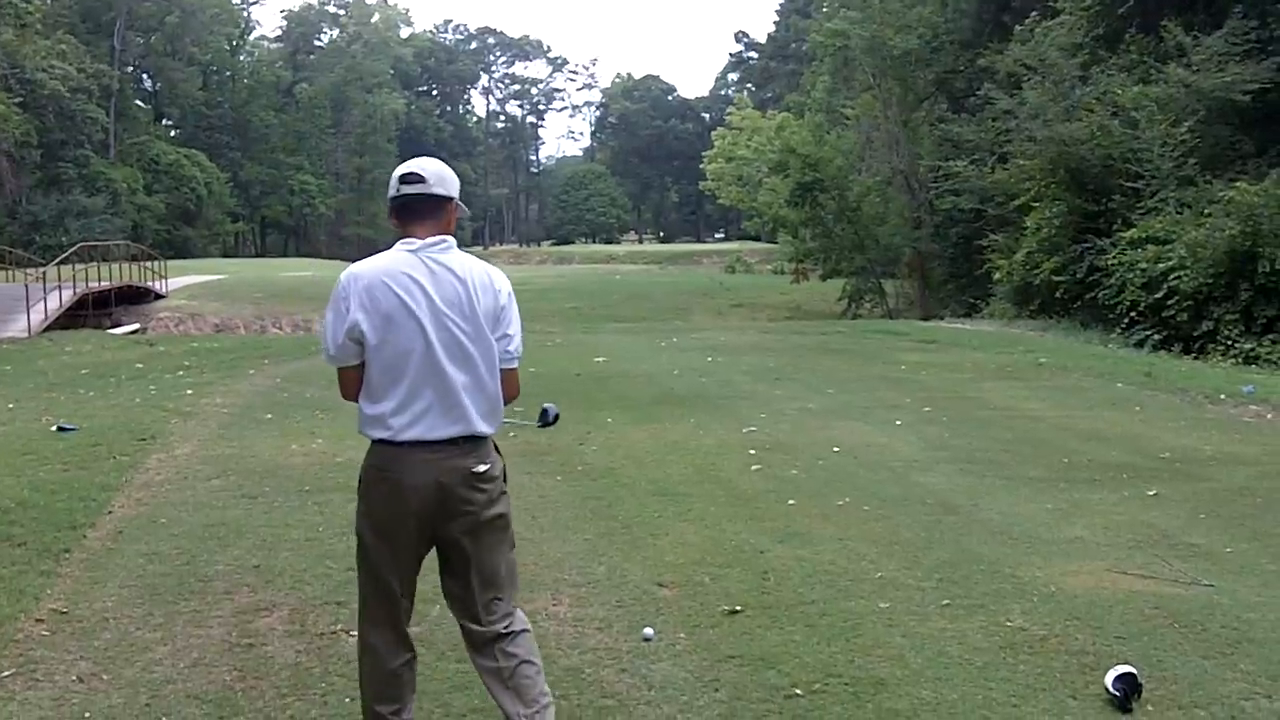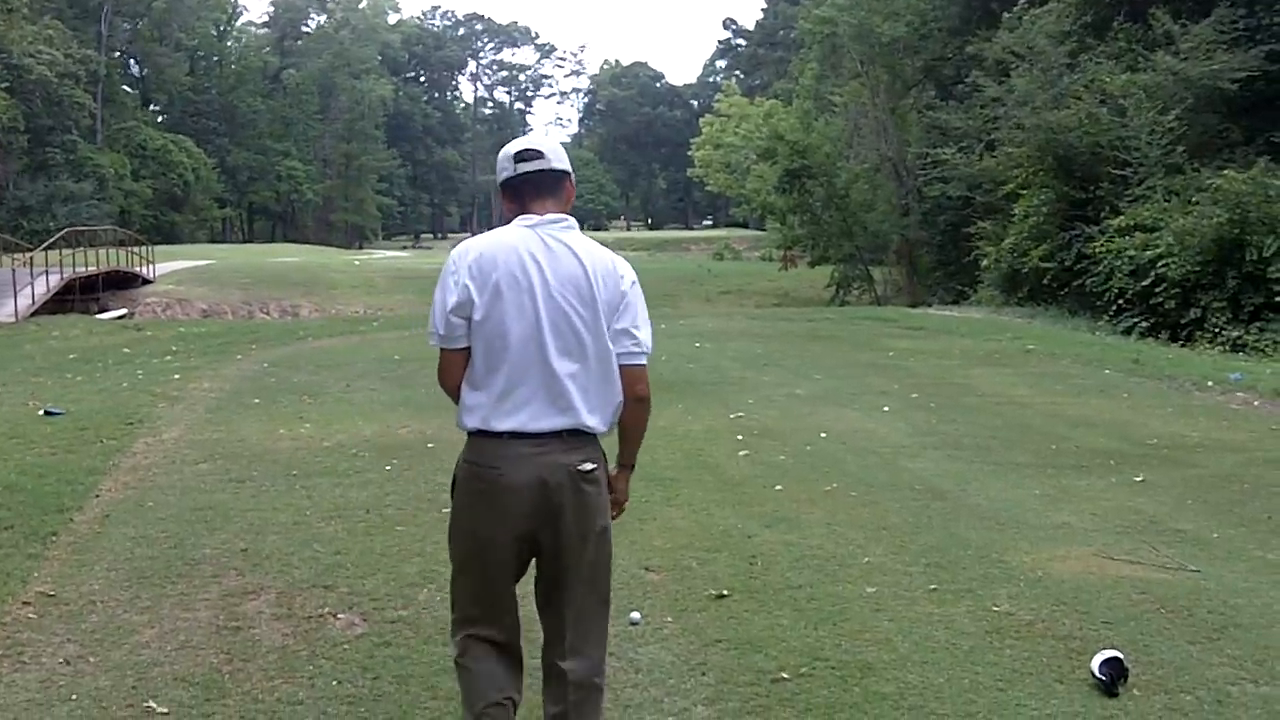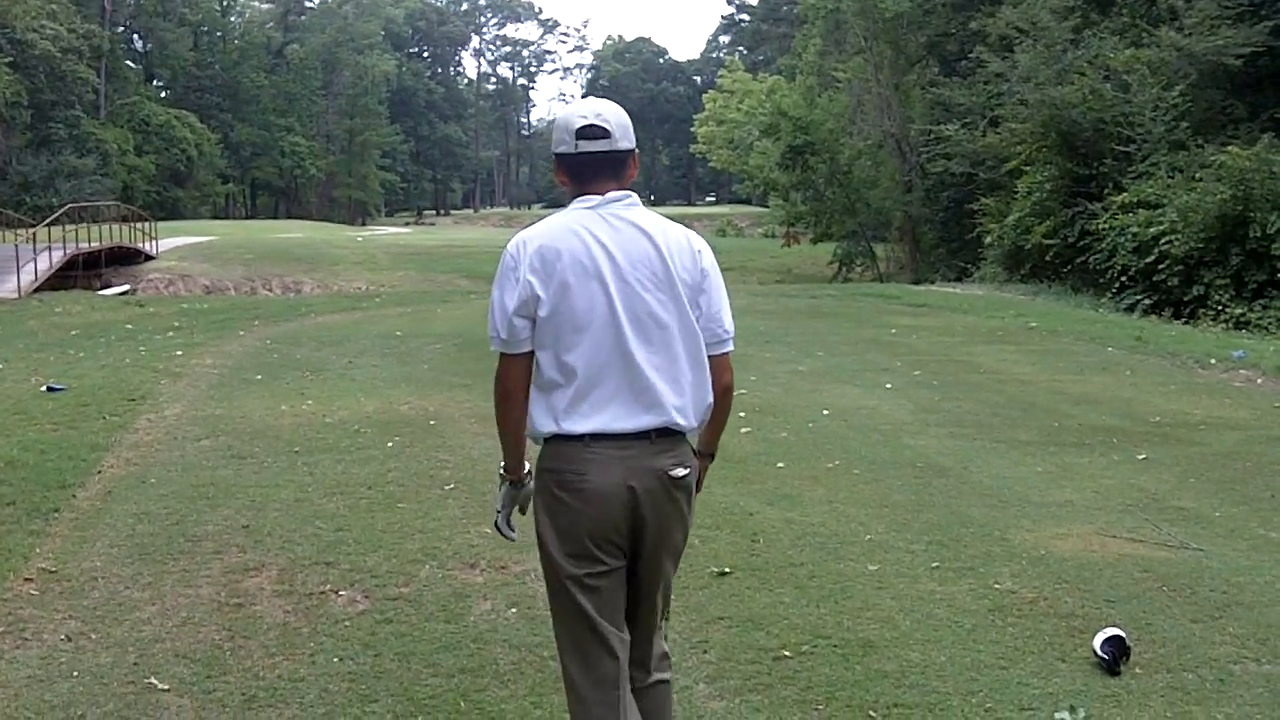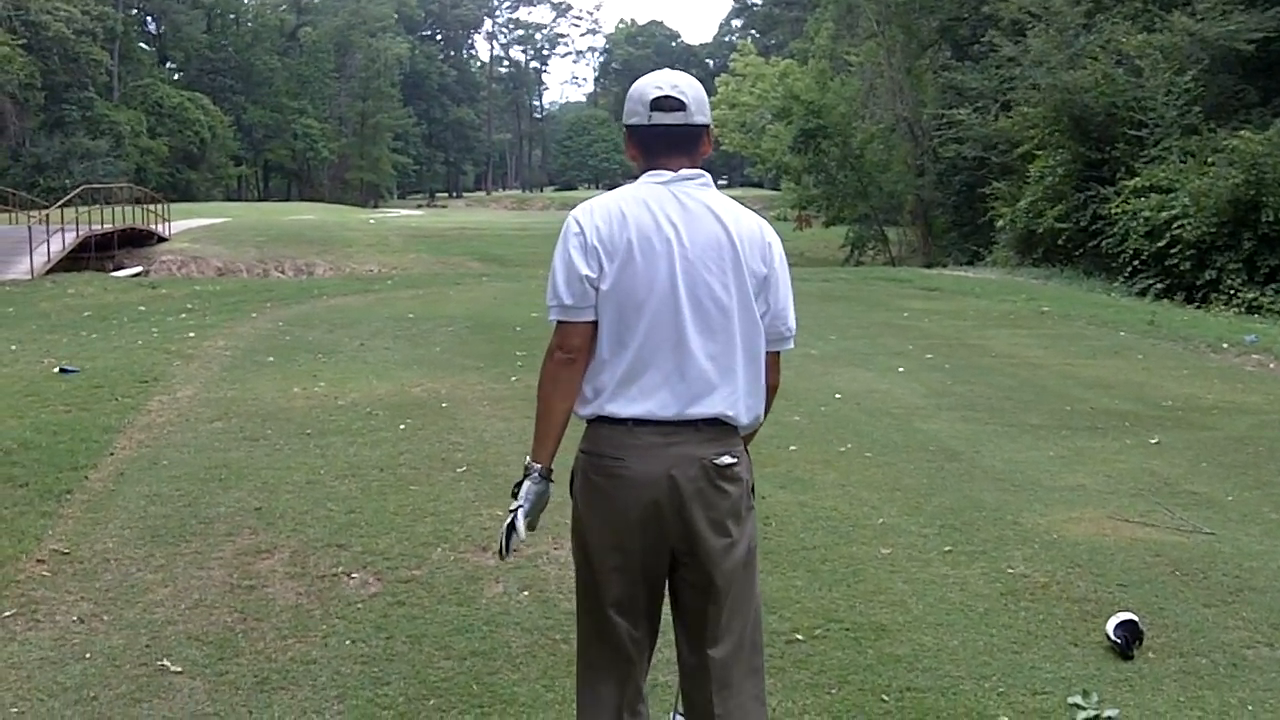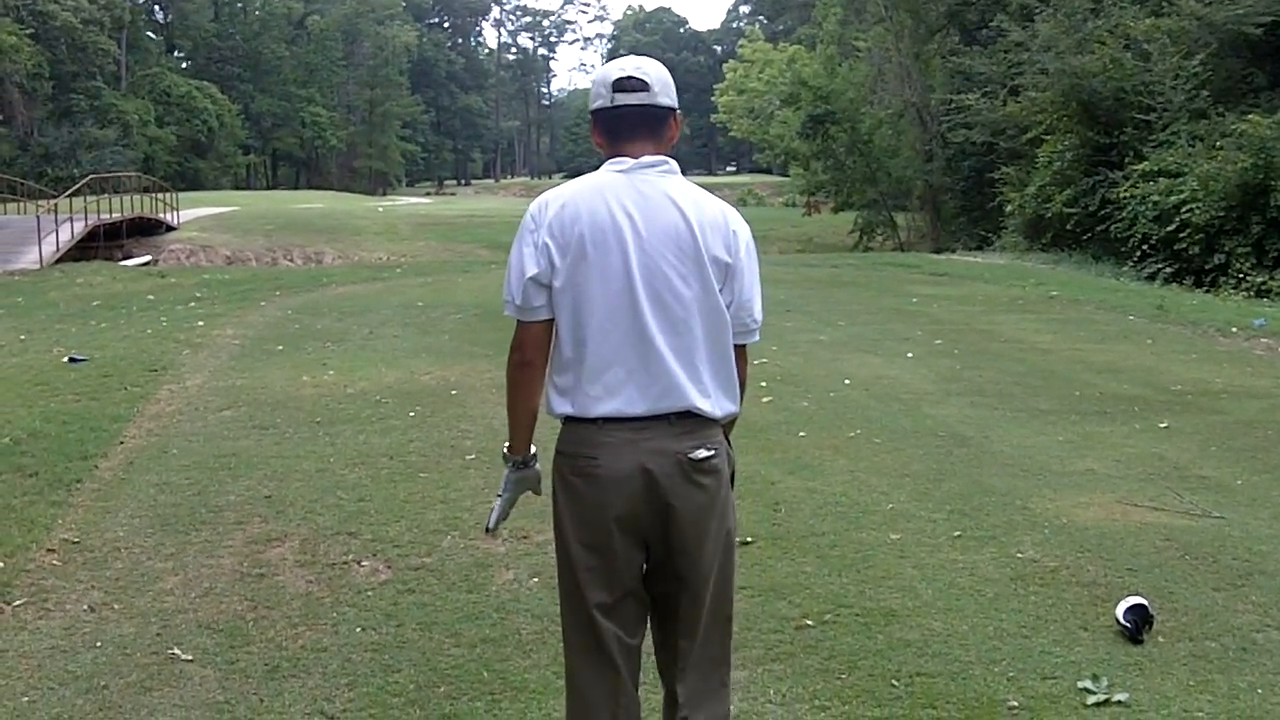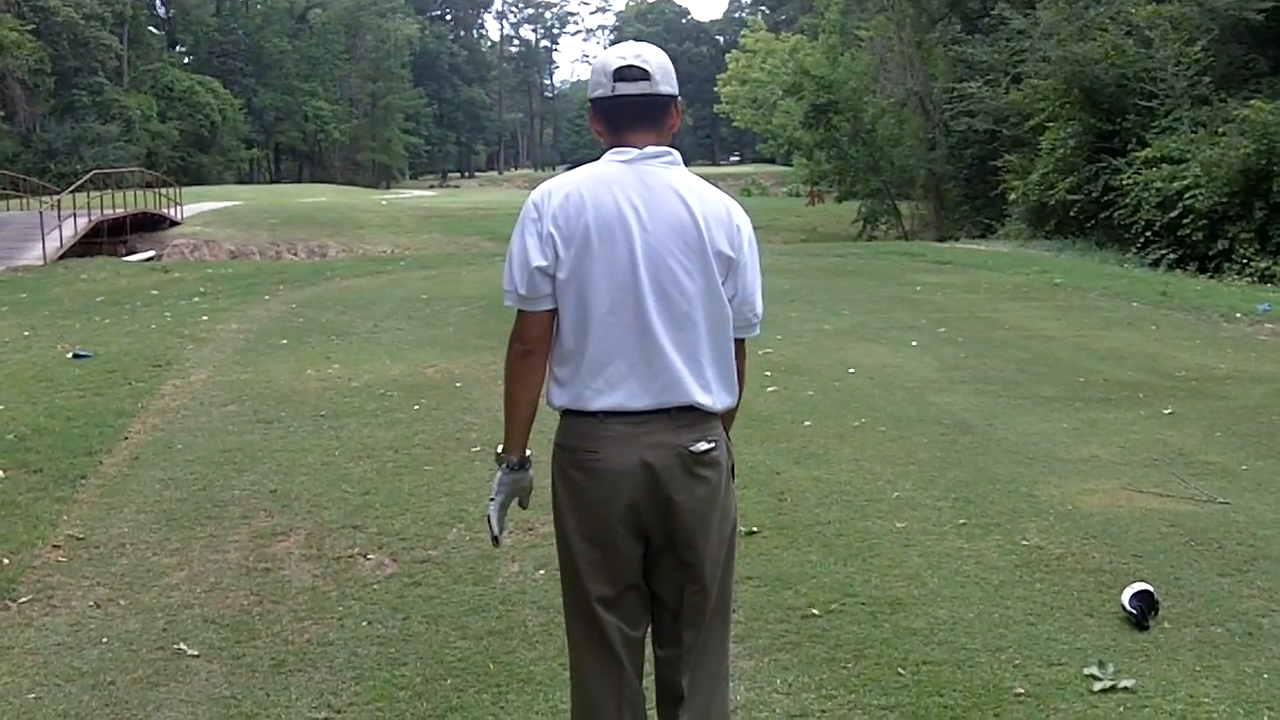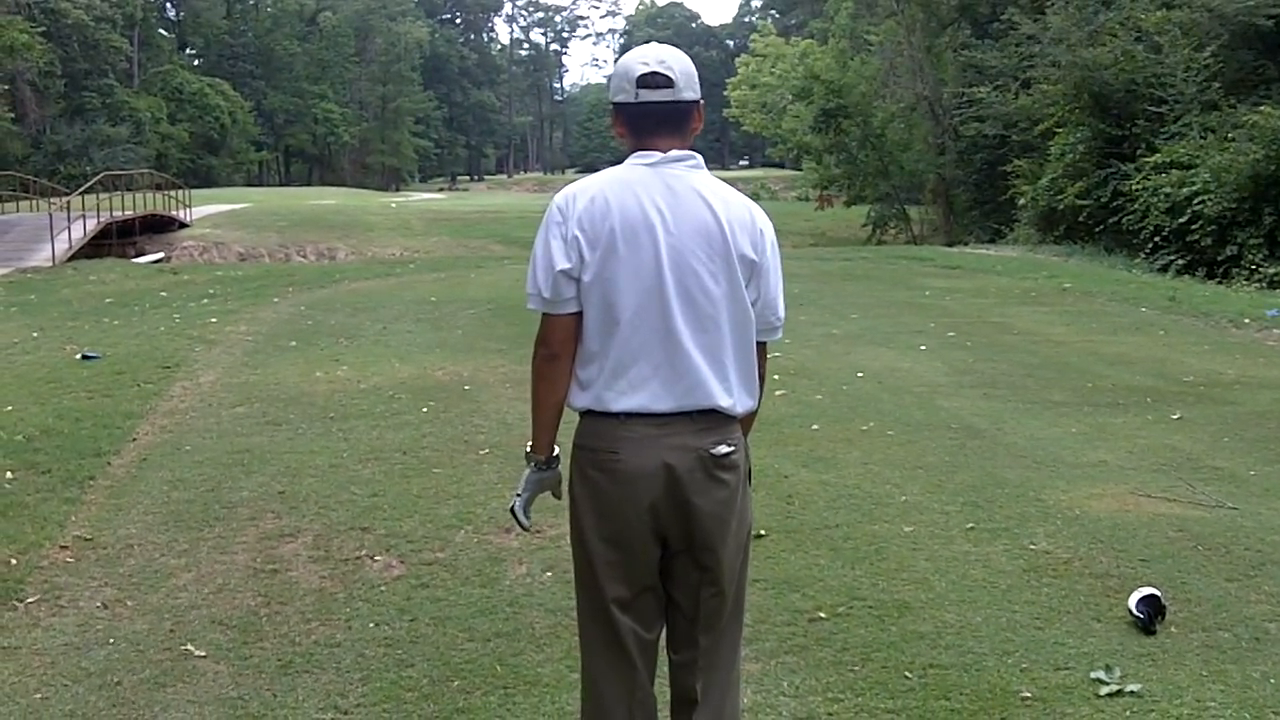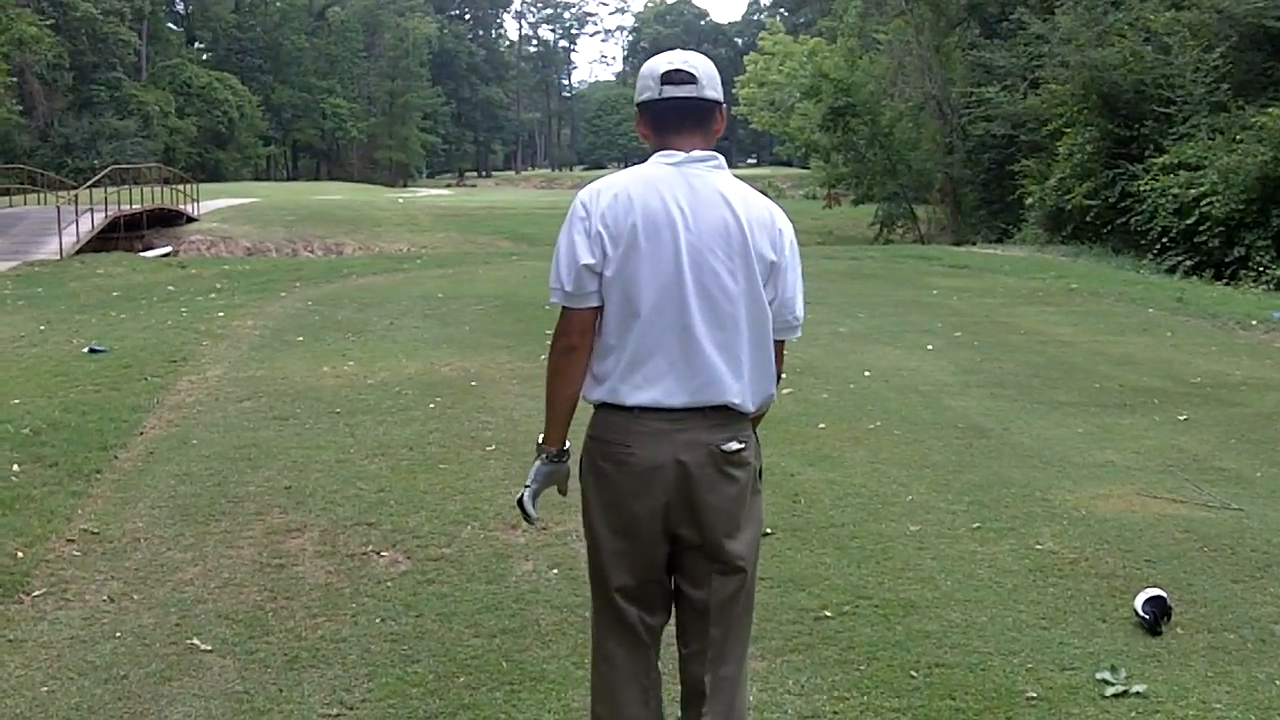
dt=0.5s
person 1, frame 1
left shoulder: (359, 281)
right shoulder: (489, 279)
left elbow: (352, 387)
right elbow: (508, 389)
left hip: (395, 469)
right hip: (473, 467)
left knee: (385, 618)
right knee: (496, 617)
person 1, frame 2
left shoulder: (471, 257)
right shoulder: (611, 268)
left elbow: (451, 374)
right elbow: (636, 390)
right wrist: (624, 468)
left hip: (492, 465)
right hip: (578, 466)
left knee: (484, 632)
right knee: (578, 642)
person 1, frame 3
left shoulder: (532, 249)
right shoulder: (686, 246)
left elbow: (512, 381)
right elbow: (721, 377)
left wrist: (514, 470)
right wrist: (704, 454)
left hip: (575, 471)
right hip: (666, 464)
left knee: (598, 657)
right knee: (644, 639)
person 1, frame 4
left shoulder: (595, 221)
right shoulder: (755, 233)
left elbow: (569, 352)
right elbow: (769, 369)
left wrist: (538, 467)
left hip: (618, 457)
right hip: (715, 460)
left knee: (612, 653)
right knee: (725, 655)
person 1, frame 5
left shoulder: (553, 213)
right shoulder: (720, 219)
left elbow: (529, 351)
right elbow: (737, 356)
left wrist: (519, 455)
left hip: (593, 455)
right hip: (693, 453)
left knee: (601, 650)
right knee: (696, 651)
person 1, frame 6
left shoulder: (555, 202)
right shoulder: (723, 210)
left elbow: (531, 342)
right elbow: (736, 349)
left wrist: (513, 458)
left hip: (593, 448)
right hip: (693, 448)
left knee: (604, 642)
right knee: (694, 640)
person 1, frame 7
left shoulder: (579, 205)
right shoulder: (744, 214)
left elbow: (556, 345)
right elbow: (756, 353)
left wrist: (542, 455)
left hip: (611, 451)
right hip: (711, 451)
left knee: (617, 644)
right knee: (708, 645)
person 1, frame 8
left shoulder: (602, 202)
right shoulder: (765, 216)
left elbow: (574, 340)
right elbow: (773, 354)
left wrist: (552, 448)
left hip: (624, 443)
right hip: (723, 447)
left knee: (627, 640)
right knee: (717, 644)
